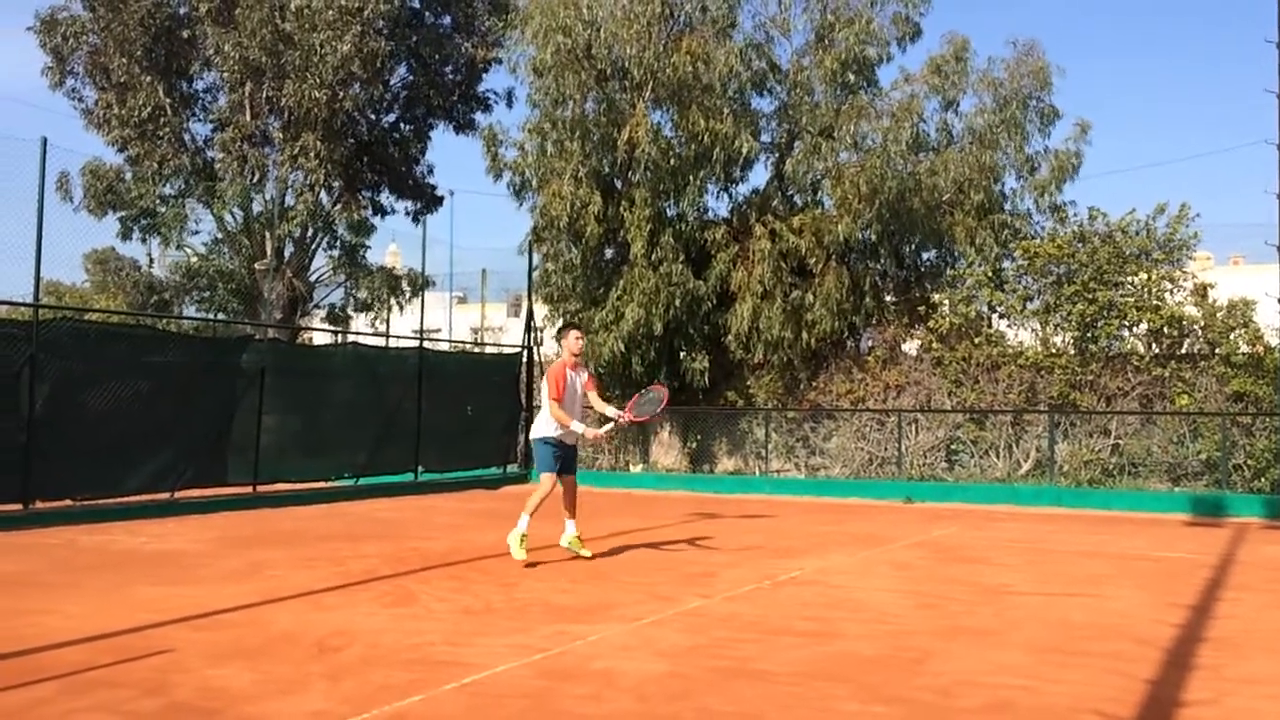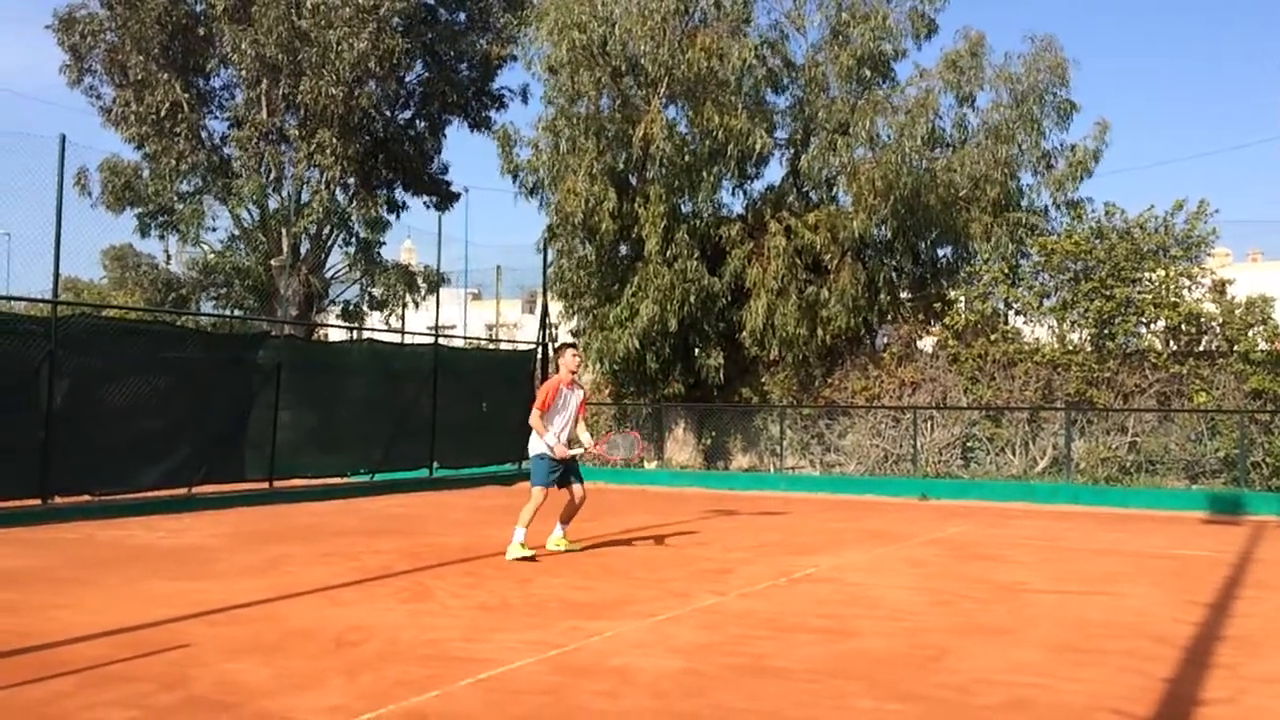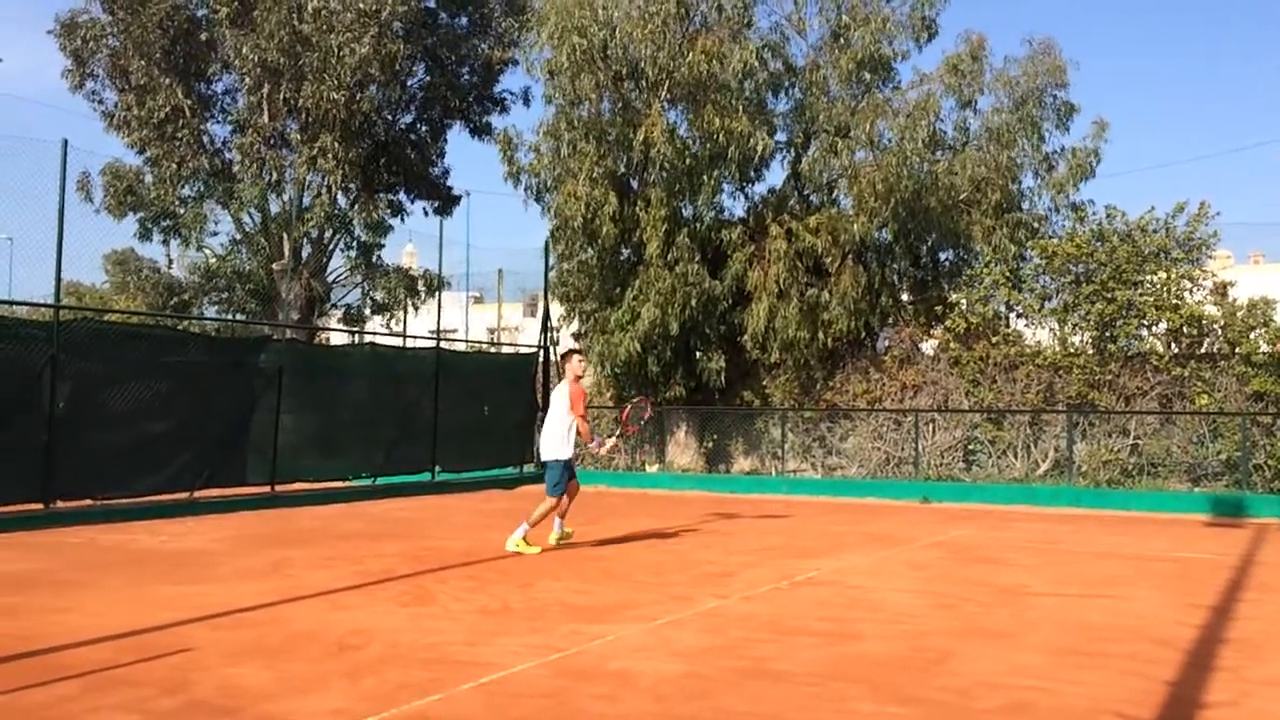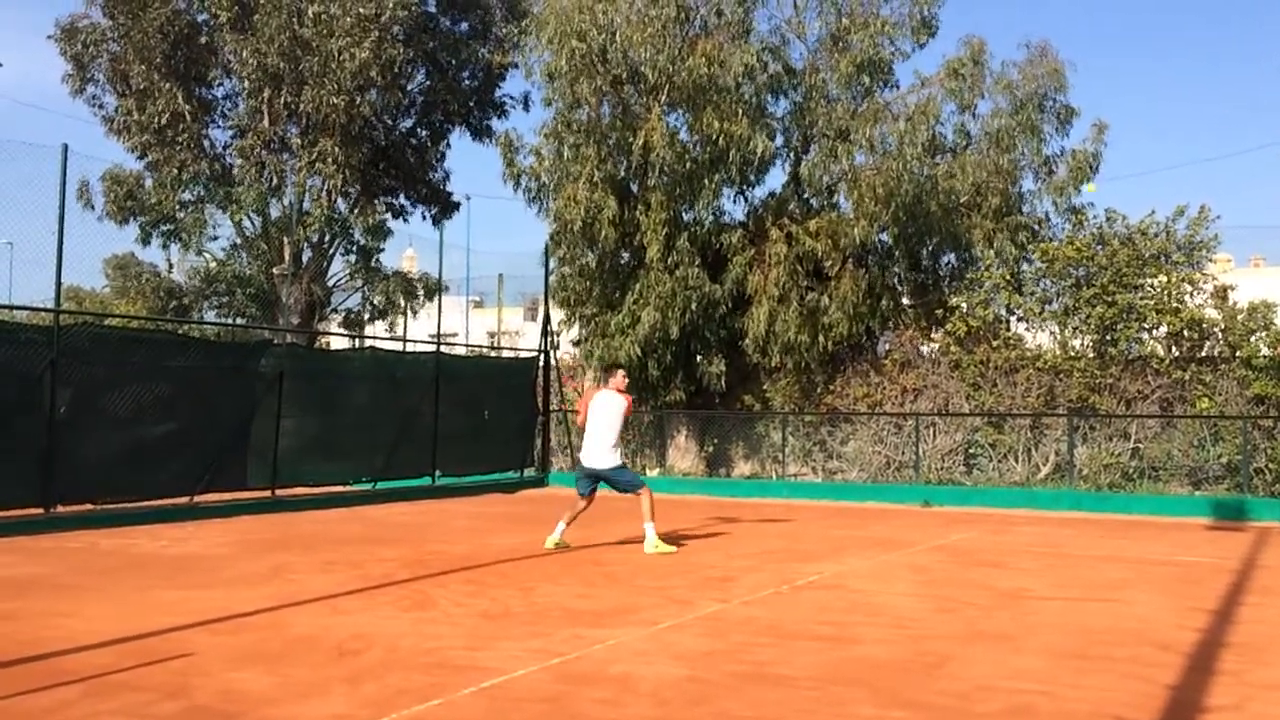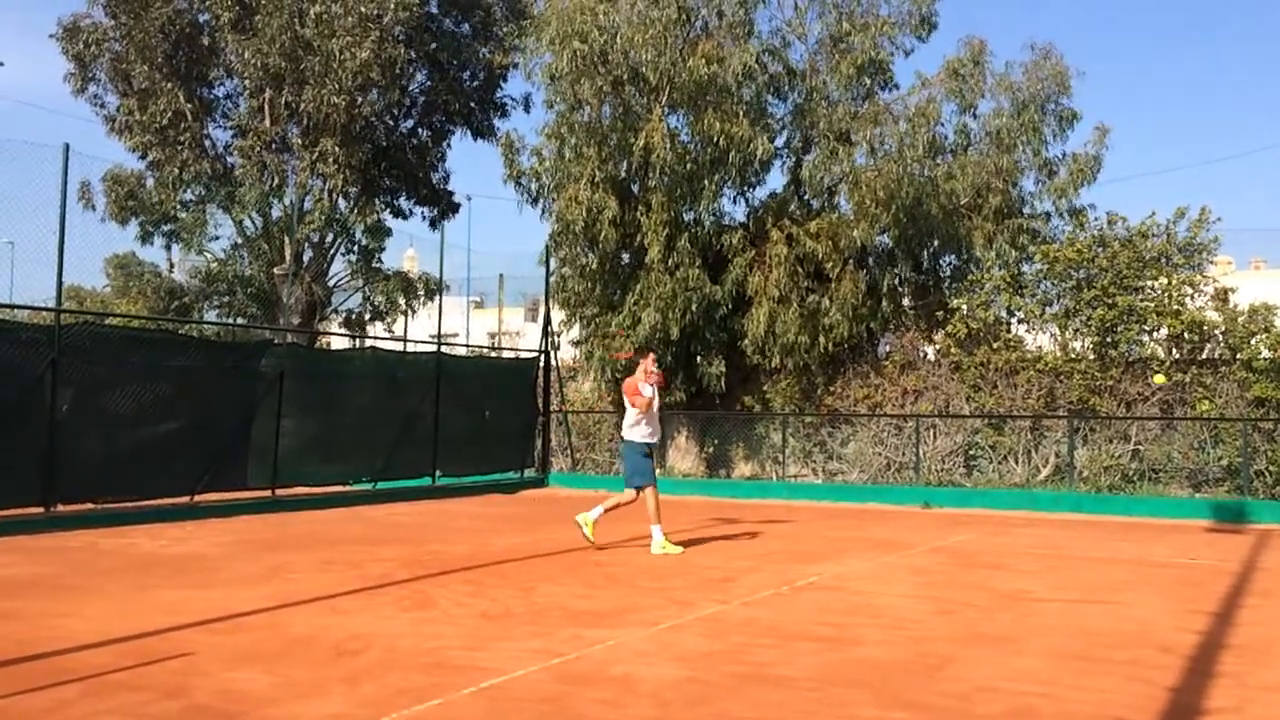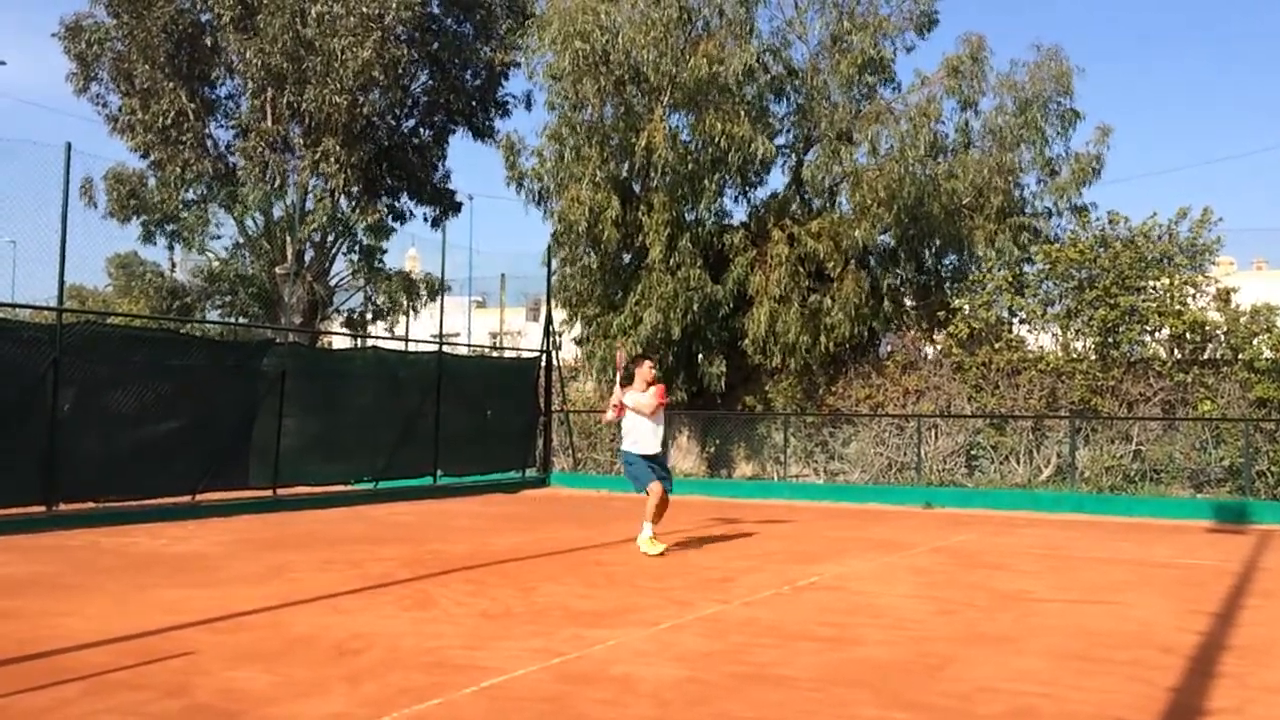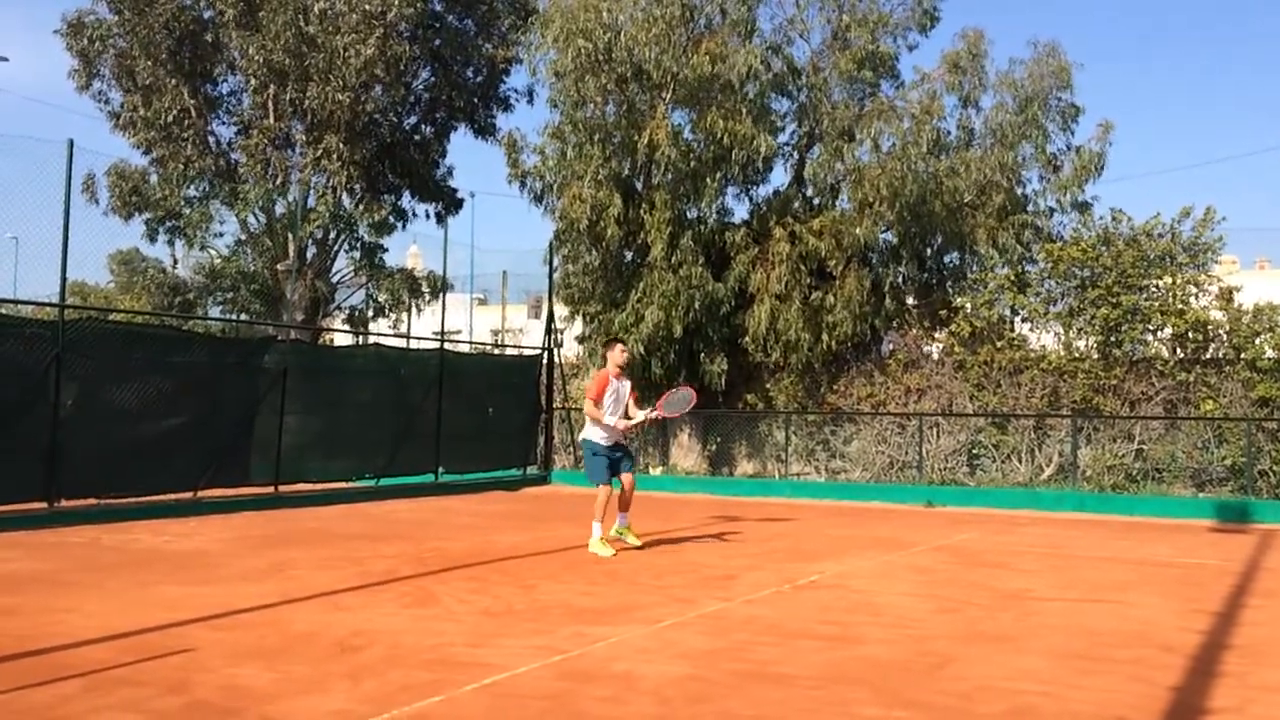
dt=0.4s
person 1, frame 1
left shoulder: (583, 371)
right shoulder: (556, 370)
left elbow: (595, 400)
right elbow: (554, 411)
left wrist: (613, 412)
right wrist: (583, 429)
left hip: (568, 438)
right hip: (546, 436)
left knee: (571, 486)
right knee: (547, 484)
left ankle: (571, 536)
right ankle: (519, 534)
person 1, frame 2
left shoulder: (580, 390)
right shoulder: (551, 386)
left elbow: (579, 423)
right elbow: (534, 419)
left wrist: (586, 439)
right wrist: (554, 444)
left hip: (563, 452)
right hip: (543, 452)
left knee: (579, 496)
right knee: (539, 496)
left ankle: (557, 537)
right ankle: (516, 544)
person 1, frame 3
left shoulder: (561, 388)
right shoulder: (577, 390)
right elbow: (582, 427)
left wrist: (599, 441)
right wrist: (597, 444)
left hip: (558, 451)
right hip: (557, 454)
left knee: (572, 487)
right knee: (553, 501)
left ankle: (558, 532)
right ankle: (517, 539)
person 1, frame 4
left shoulder: (590, 394)
right shoulder: (626, 400)
left elbow: (580, 422)
left hip: (587, 461)
right hip: (610, 463)
left knee: (584, 500)
right knee: (645, 493)
left ankle: (555, 537)
right ankle: (652, 541)
person 1, frame 5
left shoulder: (652, 379)
right shoulder: (630, 385)
left elbow: (658, 377)
right elbow: (644, 407)
left wrist: (653, 373)
right wrist: (649, 385)
left hip: (647, 444)
right hip: (635, 445)
left knee: (632, 494)
right knee: (650, 491)
left ankle: (589, 517)
right ankle: (658, 541)
person 1, frame 6
left shoulder: (658, 390)
right shoulder: (622, 395)
left elbow: (648, 409)
right elbow: (608, 419)
left wrist: (626, 401)
right wrist: (614, 404)
left hip: (655, 455)
right hip: (633, 454)
left knee: (664, 499)
right knee: (656, 490)
left ankle: (646, 536)
right ankle: (647, 539)
person 1, frame 7
left shoulder: (626, 381)
right shoulder: (601, 378)
left elbow: (632, 411)
right elbow: (588, 409)
left wrist: (644, 414)
right wrist: (612, 421)
left hip: (615, 442)
right hip: (594, 442)
left knee: (629, 482)
right knee: (605, 489)
left ankle: (621, 528)
right ankle: (596, 539)
